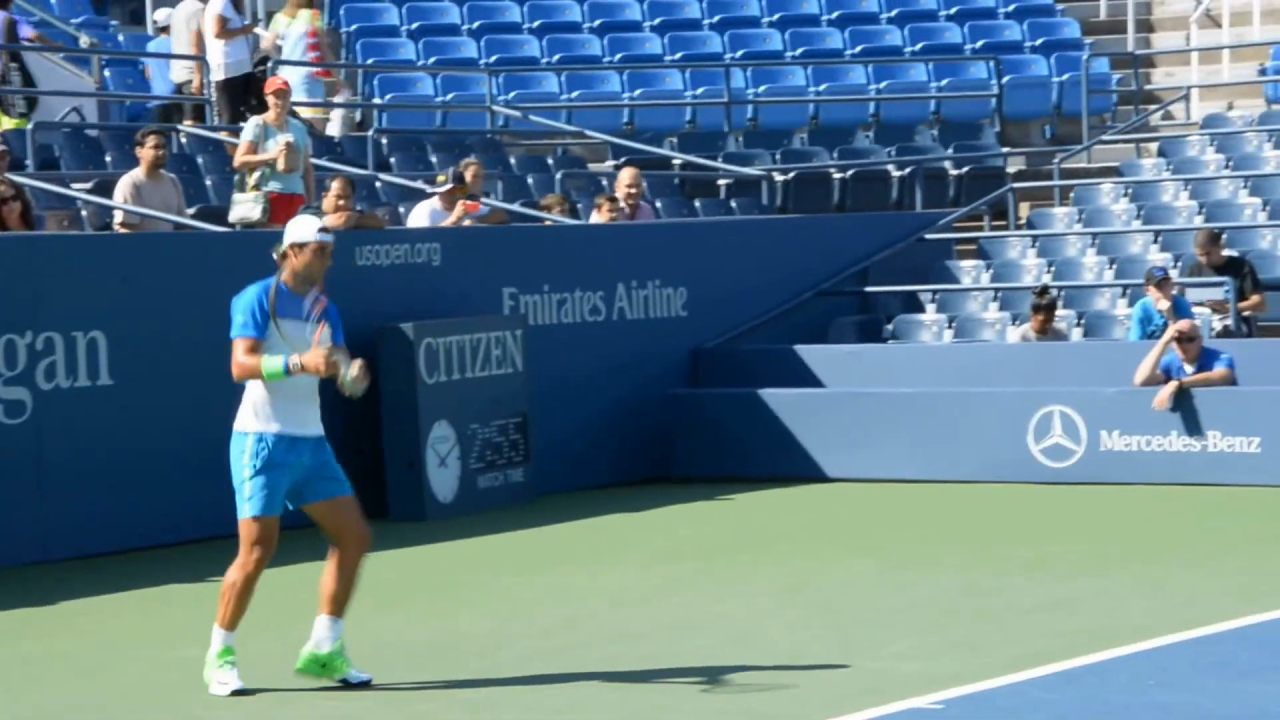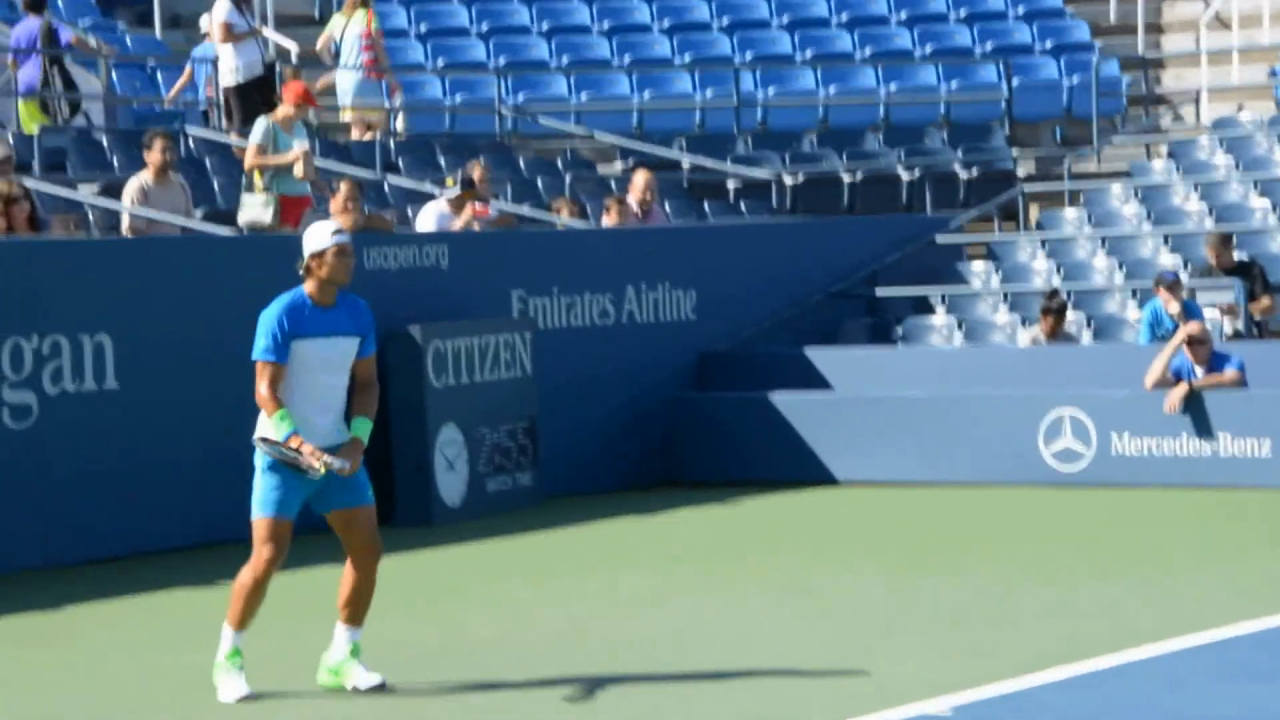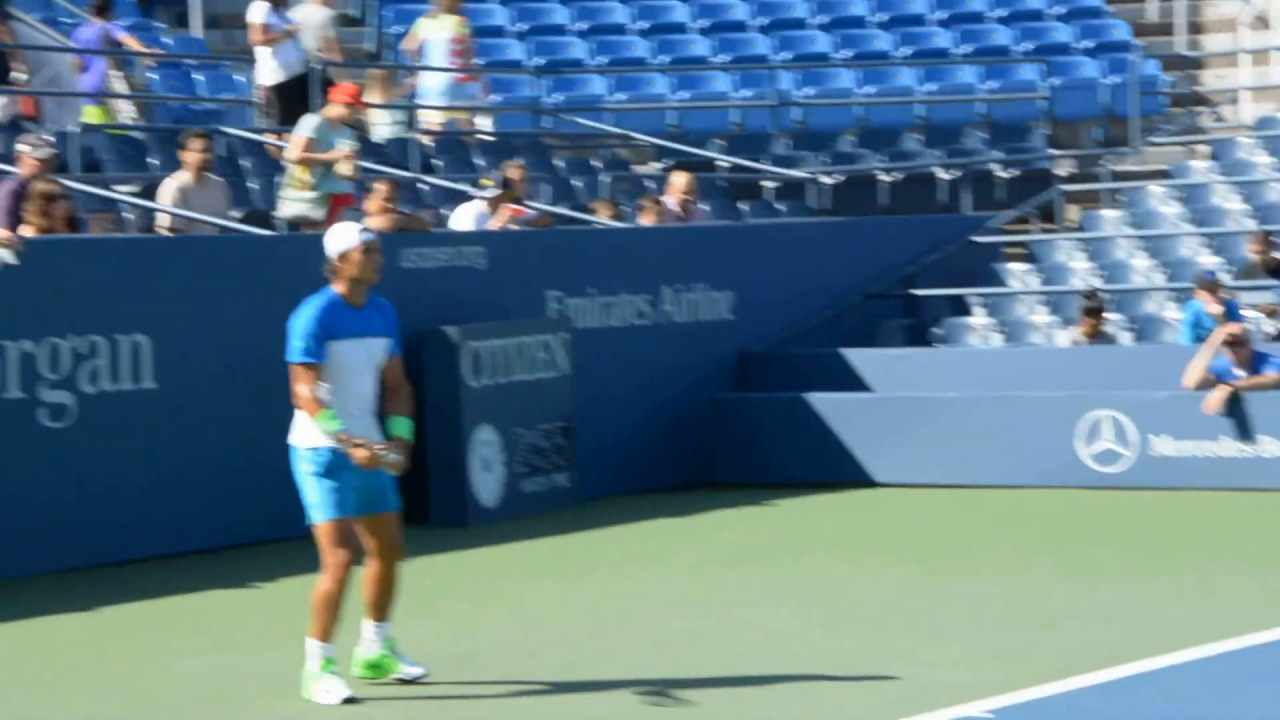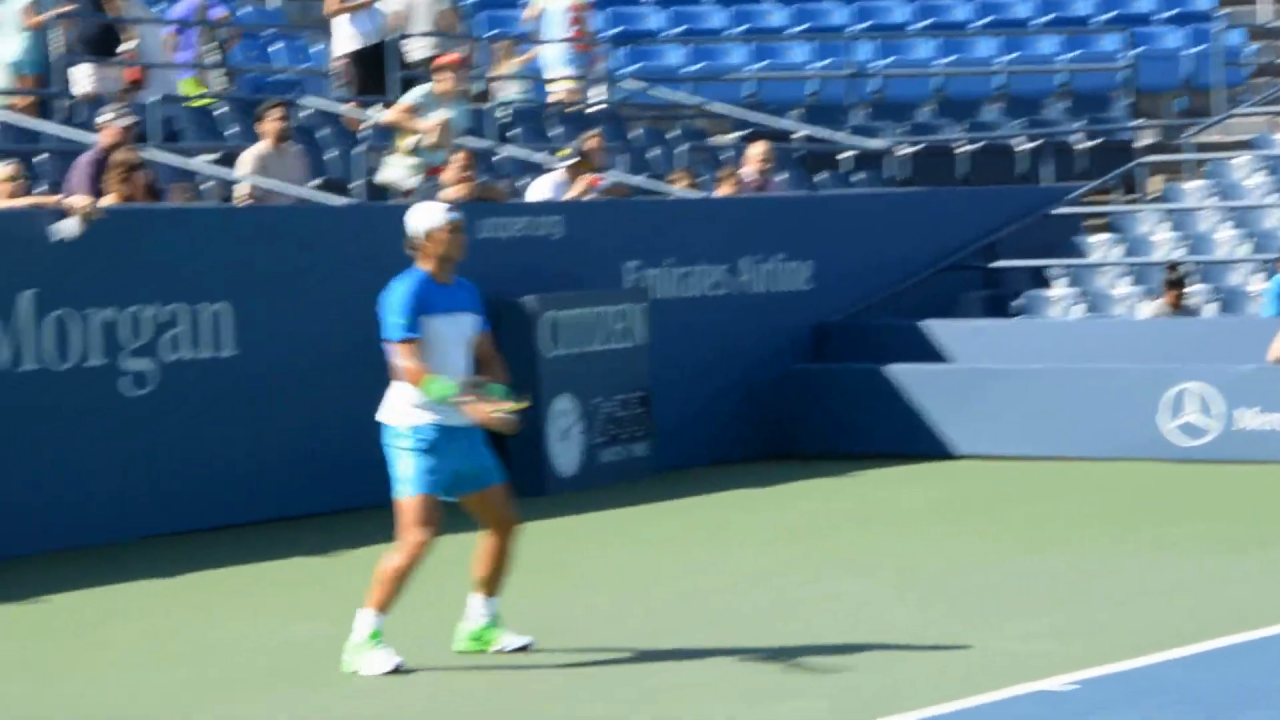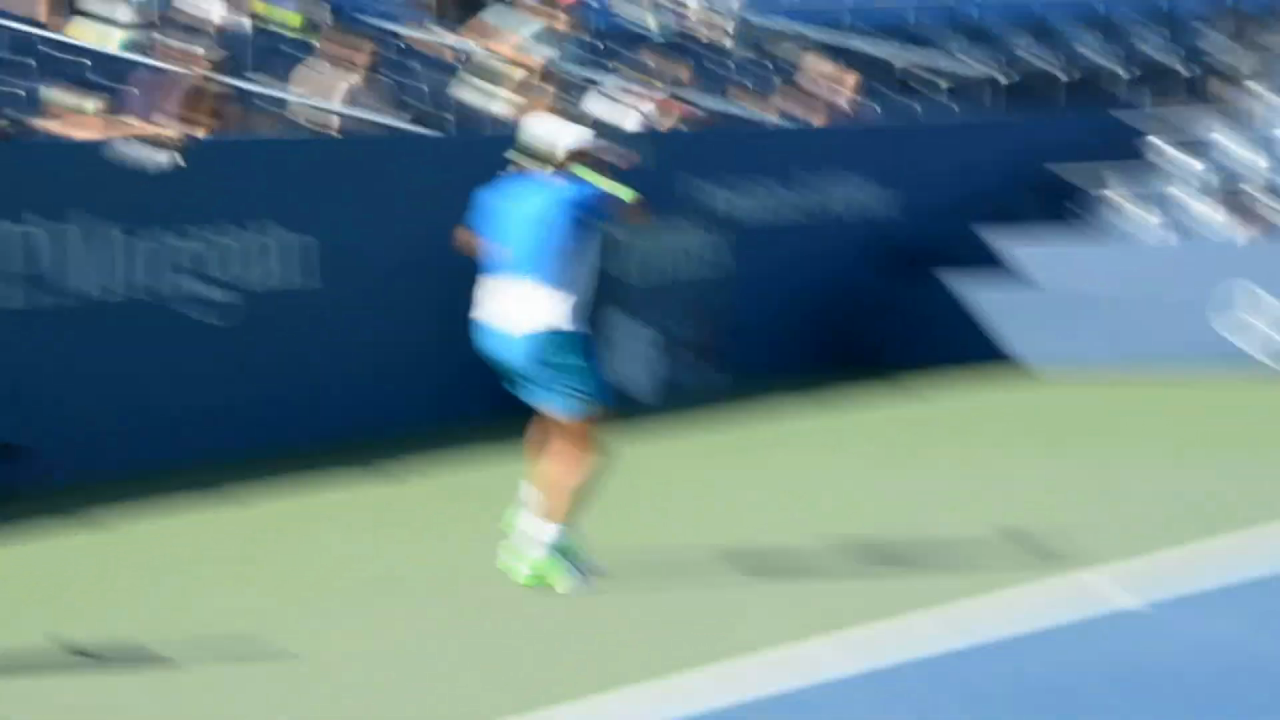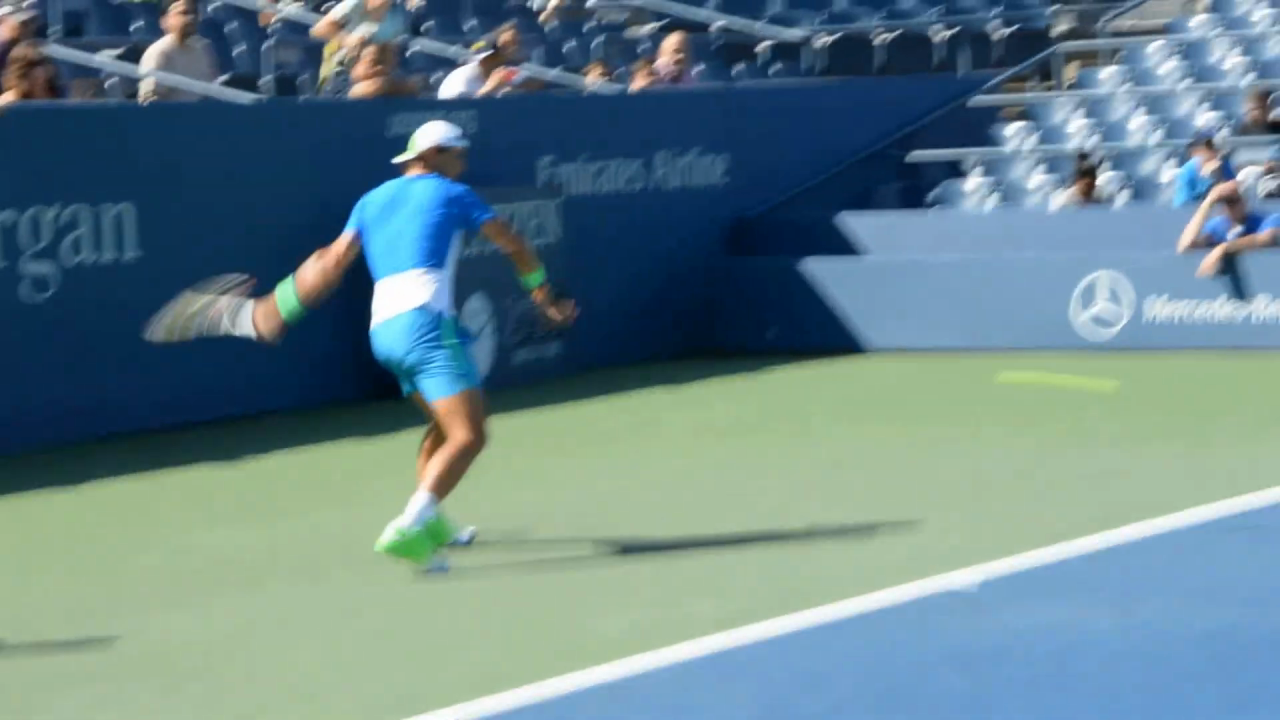
dt=0.4s
person 1, frame 1
left shoulder: (323, 308)
right shoulder: (255, 298)
left elbow: (343, 368)
right elbow: (241, 365)
left wrist: (353, 373)
right wrist: (300, 364)
left hip: (310, 441)
right hip: (262, 441)
left knee: (355, 538)
right knee: (255, 555)
left ankle: (325, 650)
right ankle: (220, 655)
person 1, frame 2
left shoulder: (359, 312)
right shoulder: (281, 314)
left elbow: (367, 383)
right elbow: (265, 393)
left wrist: (358, 439)
right wrist: (299, 445)
left hip: (337, 451)
right hip: (284, 452)
left knee: (367, 551)
right knee: (267, 557)
left ankle: (341, 657)
right ankle: (228, 658)
person 1, frame 3
left shoulder: (383, 313)
right shoulder: (312, 316)
left elbow: (395, 384)
right elbow: (304, 394)
left wrist: (400, 439)
right wrist: (348, 444)
left hip: (369, 449)
right hip: (321, 451)
left knee: (387, 551)
right knee: (339, 559)
left ankle: (375, 650)
right ankle: (317, 668)
person 1, frame 4
left shoulder: (466, 293)
right shoulder: (404, 293)
left elbow: (488, 359)
right elbow: (409, 368)
left wrist: (495, 400)
right wrist: (469, 402)
left hip: (460, 431)
right hip: (415, 431)
left knee: (503, 521)
right knee: (417, 538)
left ankle: (480, 625)
right ankle: (363, 639)
person 1, frame 5
left shoulder: (497, 195)
right shoulder: (577, 194)
left elbow: (473, 243)
right elbow: (614, 209)
left hip: (496, 328)
right hip: (548, 335)
left knee: (555, 423)
right knee: (581, 446)
left ankle: (535, 531)
right ankle: (541, 548)
person 1, frame 6
left shoulder: (374, 199)
right shoulder: (455, 194)
left elbow: (330, 263)
right elbow: (514, 245)
left wrist: (276, 307)
right wrist: (542, 293)
left hip: (386, 330)
right hip: (424, 323)
left knee: (447, 424)
right knee: (468, 438)
left ankle: (426, 522)
right ankle: (409, 531)
